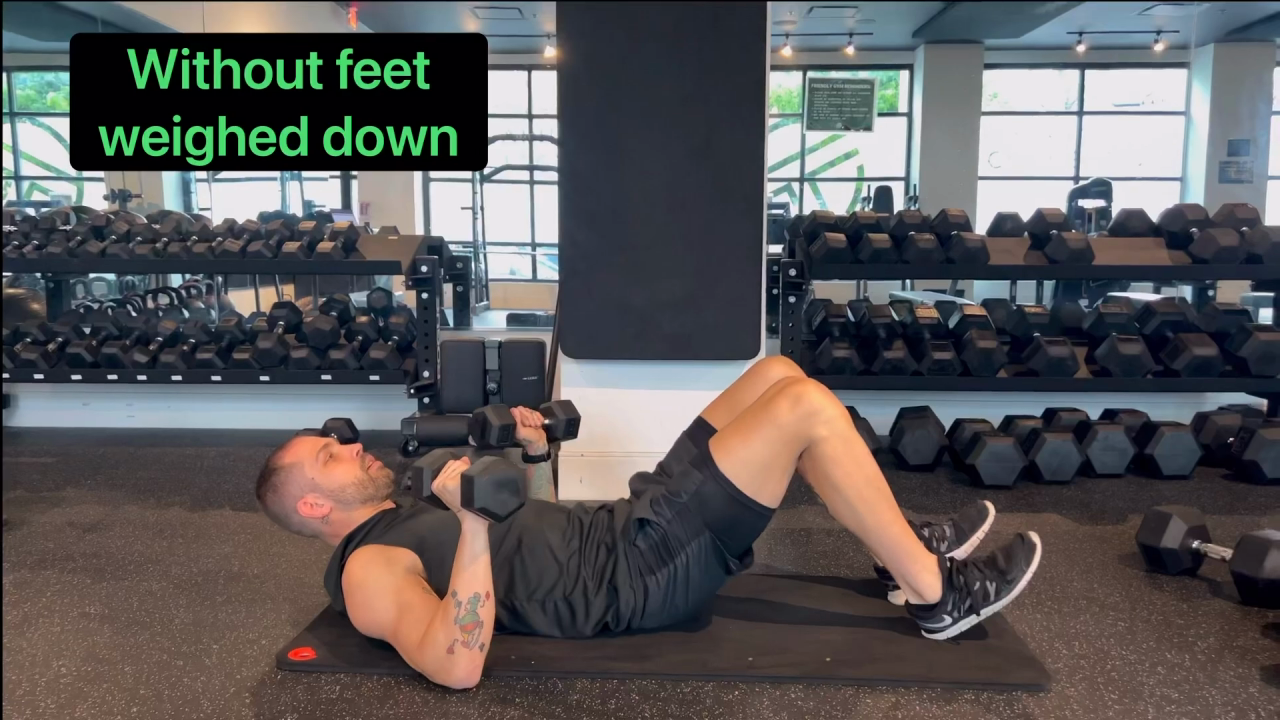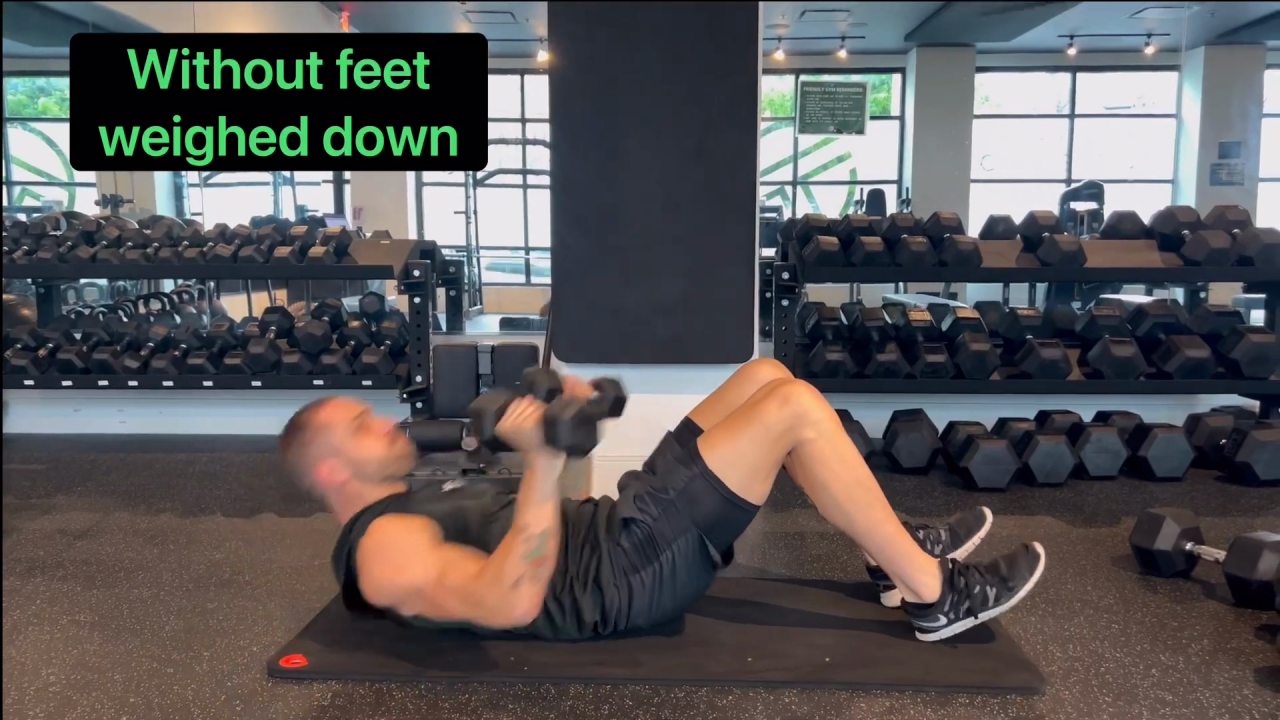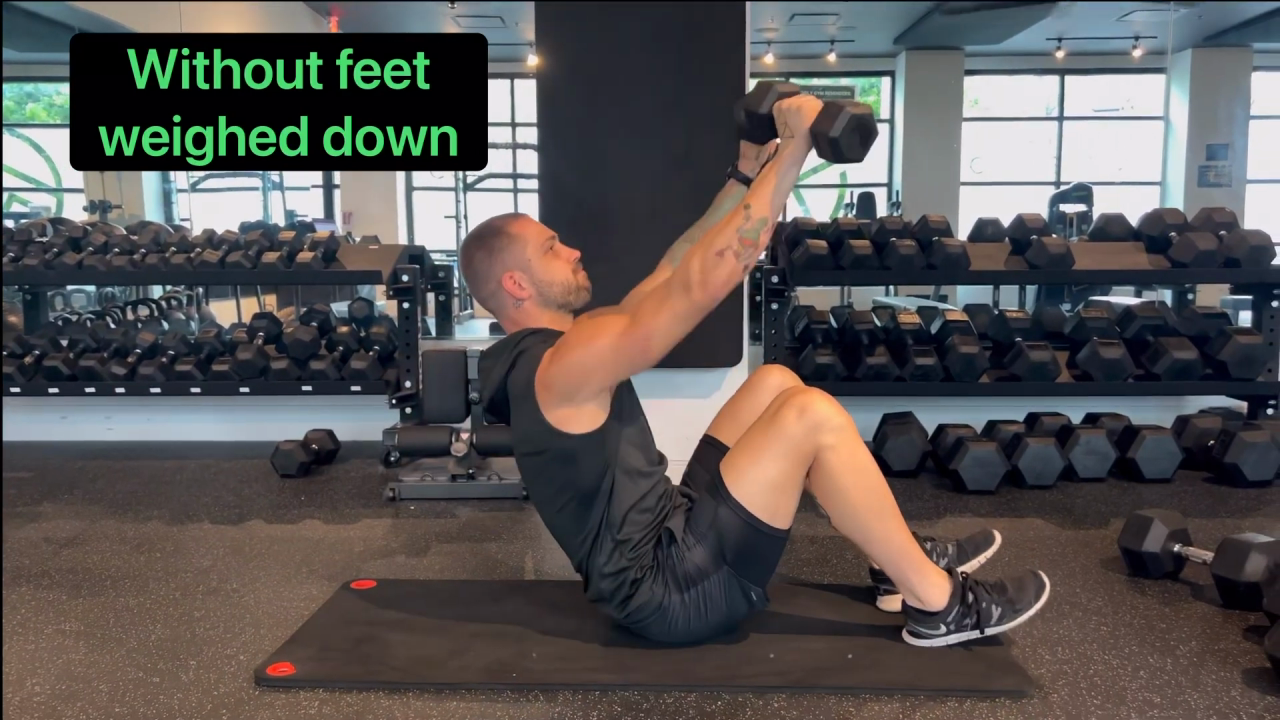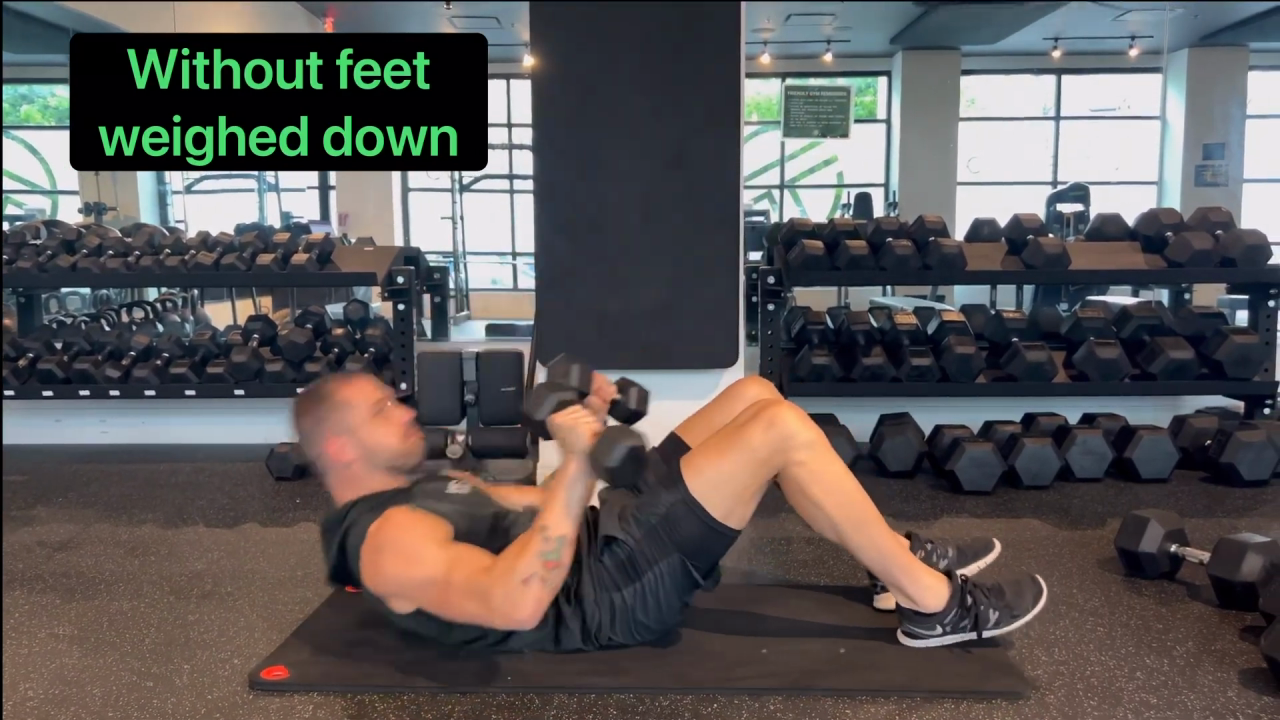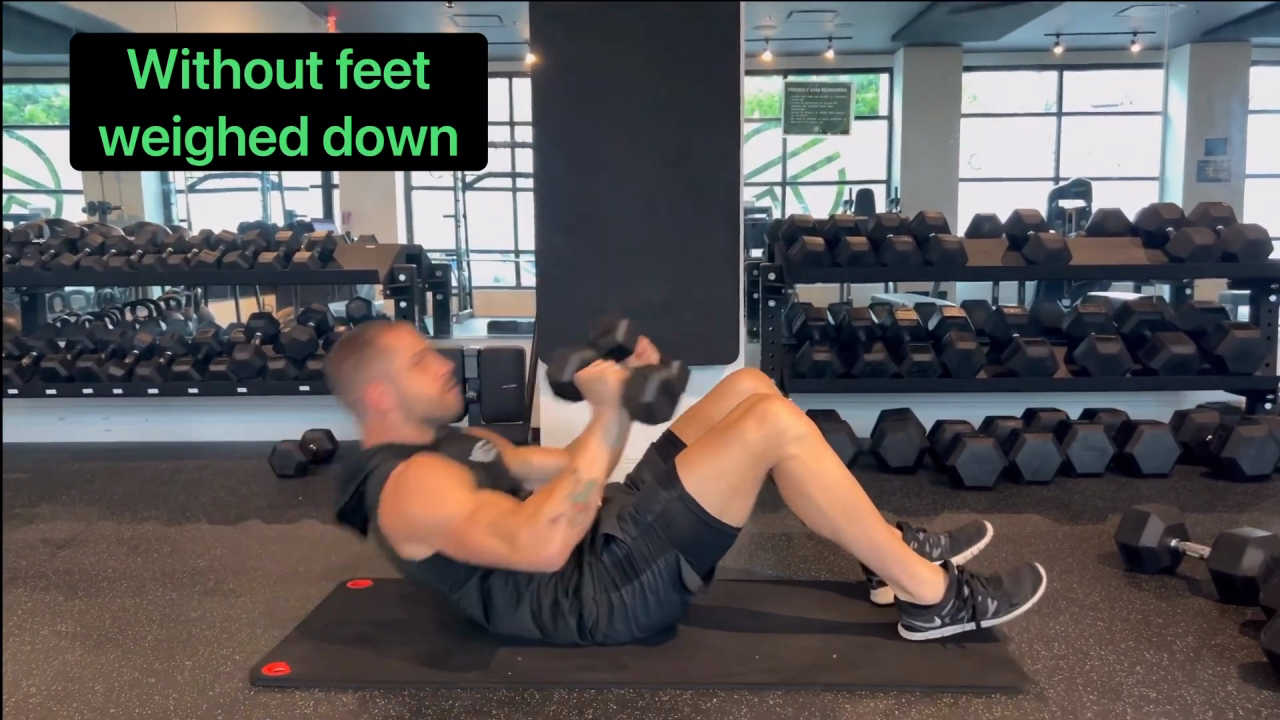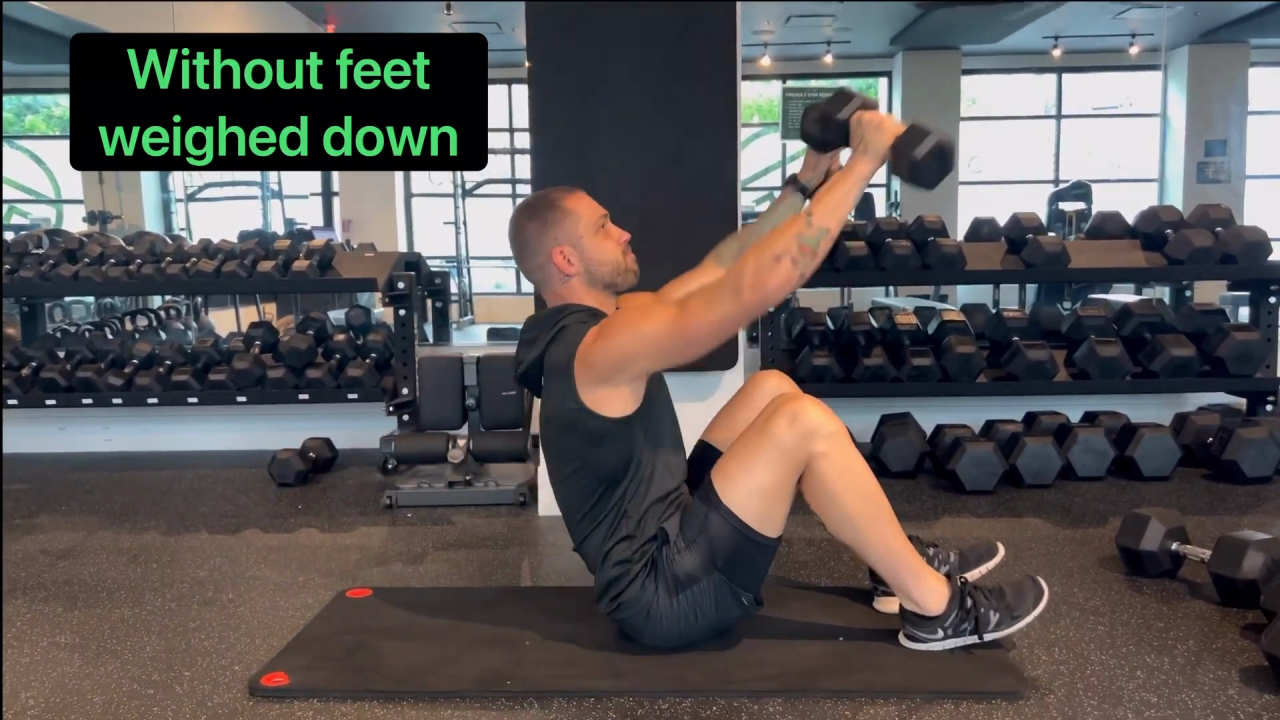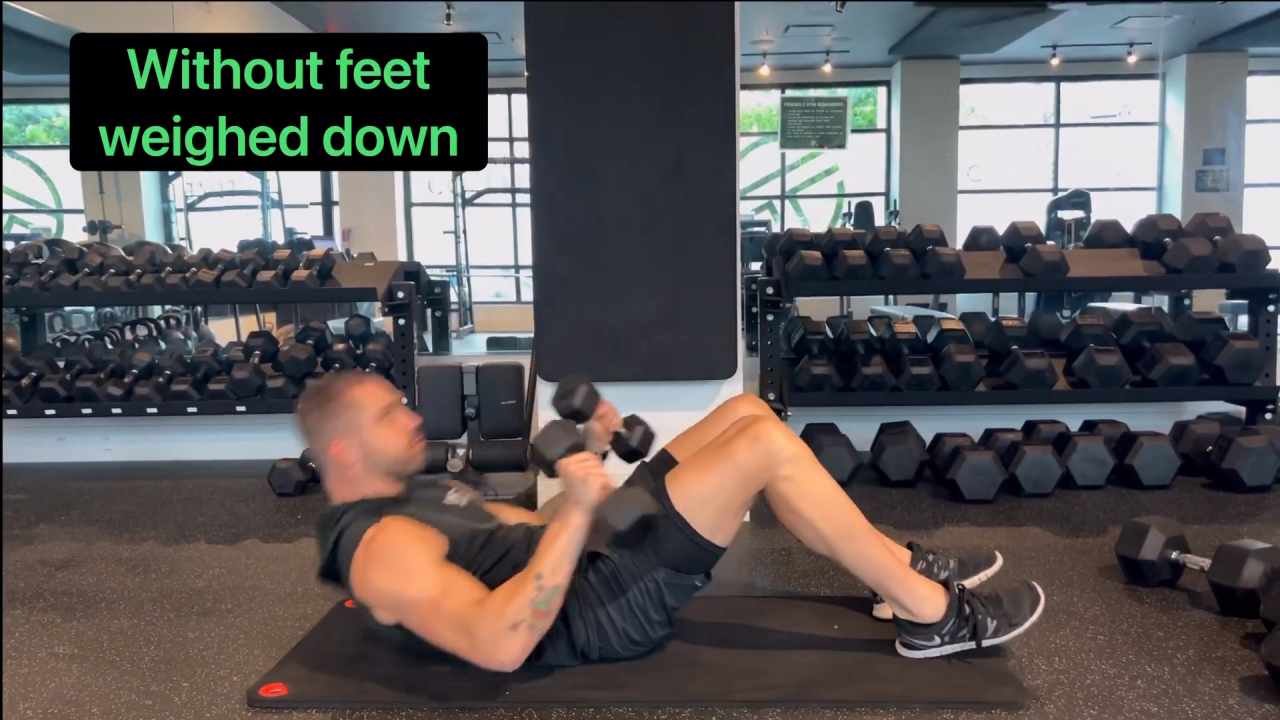
dt=0.7s
person 1, frame 1
left shoulder: (404, 522)
right shoulder: (371, 569)
right elbow: (459, 666)
left wrist: (534, 457)
right wrist: (473, 520)
left hip: (627, 526)
right hip: (641, 574)
left knee: (778, 374)
right knee: (807, 407)
left ankle: (903, 545)
right ankle: (936, 592)
person 1, frame 2
left shoulder: (413, 507)
right shoulder: (387, 547)
right elbow: (512, 603)
right wrist: (540, 455)
left hip: (618, 523)
right hip: (634, 571)
left knee: (765, 376)
right knee: (792, 407)
left ankle: (892, 548)
right ankle: (934, 594)
person 1, frame 3
left shoulder: (560, 349)
right shoulder: (568, 364)
left elbow: (675, 279)
right elbow: (711, 277)
left wrist: (745, 175)
right wrist: (794, 145)
left hip: (671, 543)
right hip: (671, 589)
left knee: (776, 383)
right knee: (813, 415)
left ankle: (902, 561)
right ankle: (936, 605)
person 1, frame 4
left shoulder: (413, 493)
right shoulder: (389, 545)
right elbow: (523, 602)
left wrist: (587, 429)
right wrist: (574, 461)
left hip: (616, 531)
right hip: (622, 590)
left knee: (754, 396)
right knee: (781, 428)
left ankle: (899, 561)
right ankle: (931, 605)
person 1, frame 5
left shoulder: (441, 447)
right shoulder: (408, 490)
left elbow: (566, 471)
right elbow: (541, 542)
left wrist: (623, 387)
right wrist: (606, 413)
left hip: (619, 536)
right hip: (614, 592)
left knee: (749, 387)
right knee: (774, 425)
left ankle: (896, 551)
right ankle: (931, 595)
person 1, frame 6
left shoulder: (596, 319)
right shoulder: (607, 342)
left elbow: (725, 272)
right elbow: (767, 281)
left wrist: (801, 185)
right wrist: (865, 156)
left hip: (669, 549)
right hip: (663, 595)
left knee: (774, 392)
right knee: (806, 425)
left ankle: (898, 554)
right ankle: (935, 610)
person 1, frame 7
left shoulder: (407, 500)
right shoulder: (382, 549)
right elbow: (502, 642)
left wrist: (582, 456)
right wrist: (579, 509)
left hip: (599, 561)
right hip: (603, 606)
left knee: (745, 414)
right knee: (764, 443)
left ankle: (903, 568)
right ankle: (931, 614)
